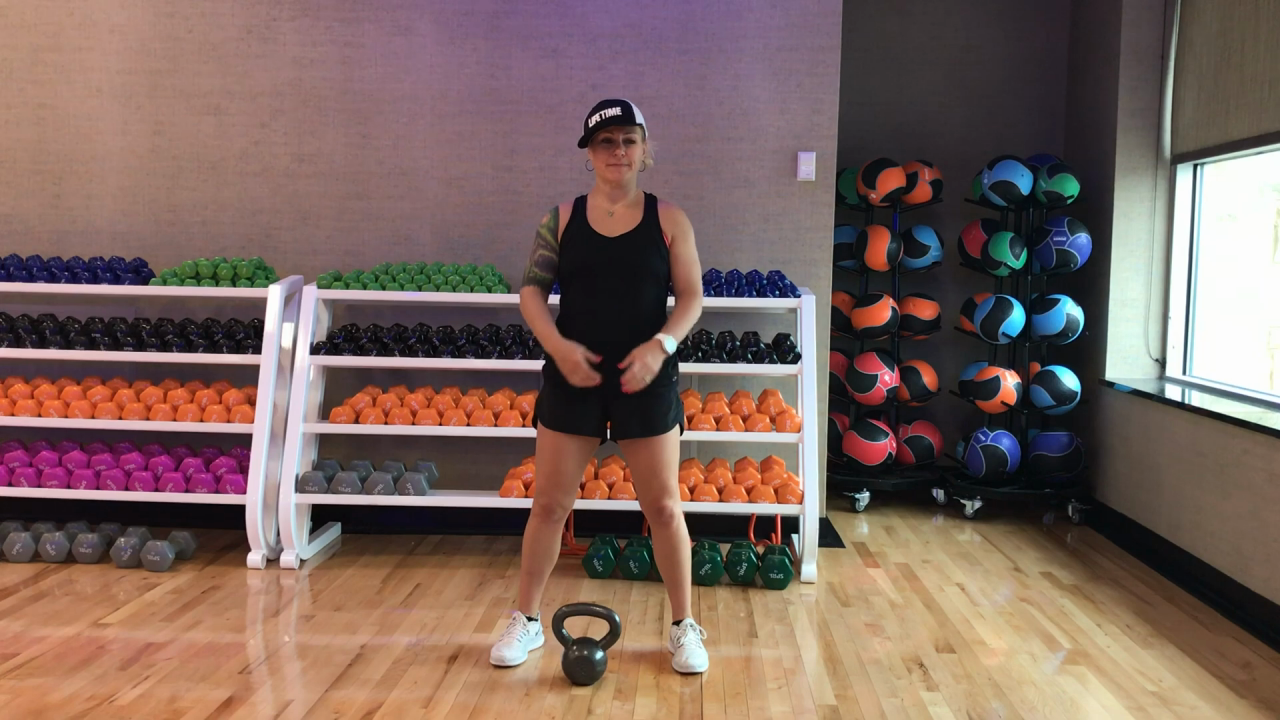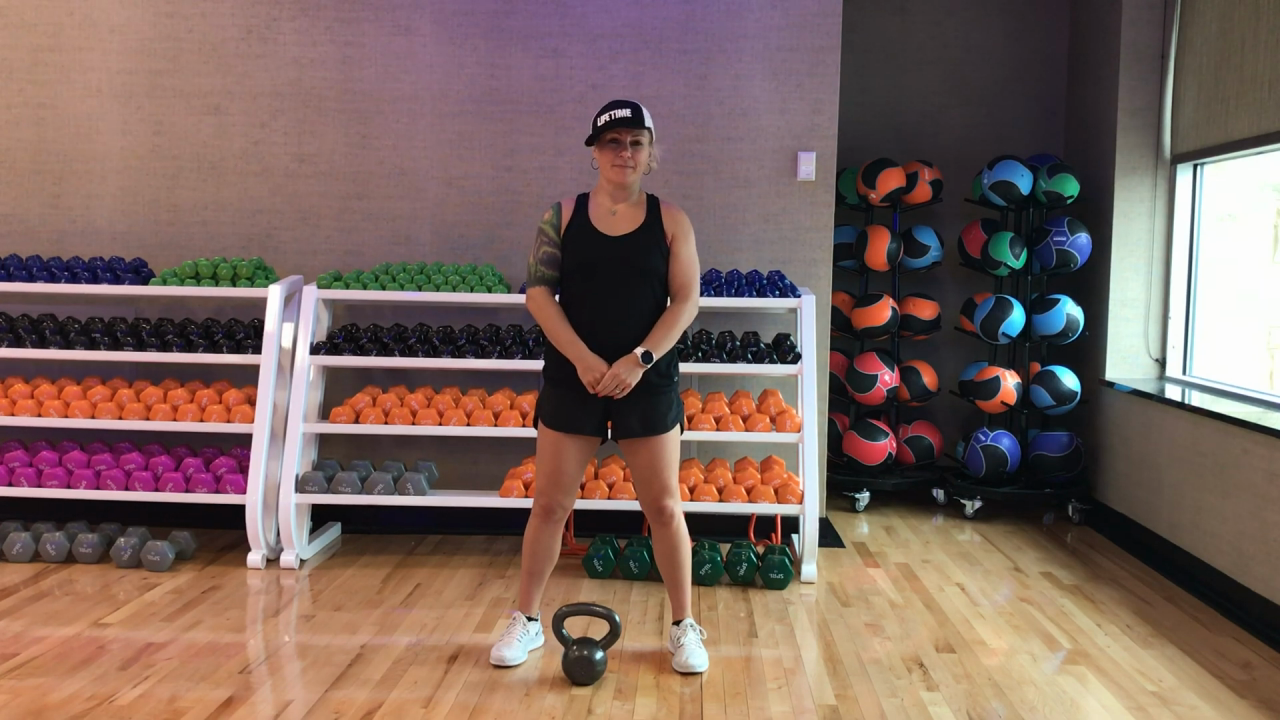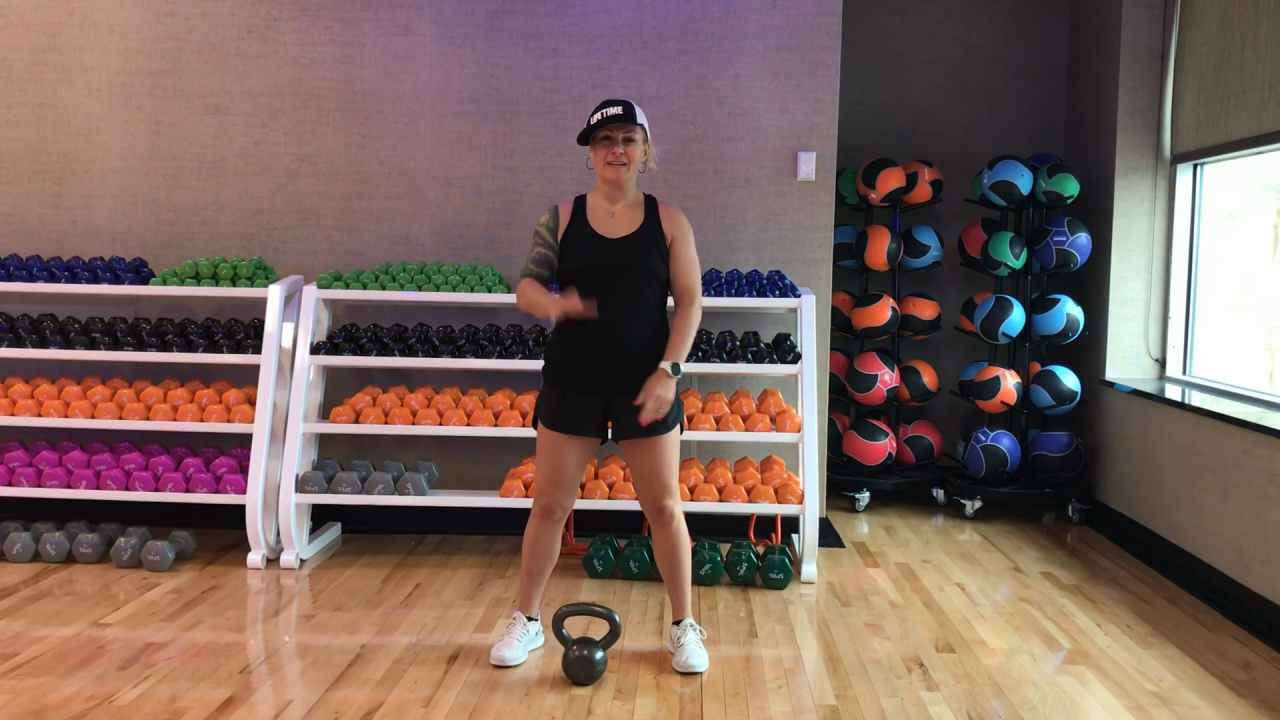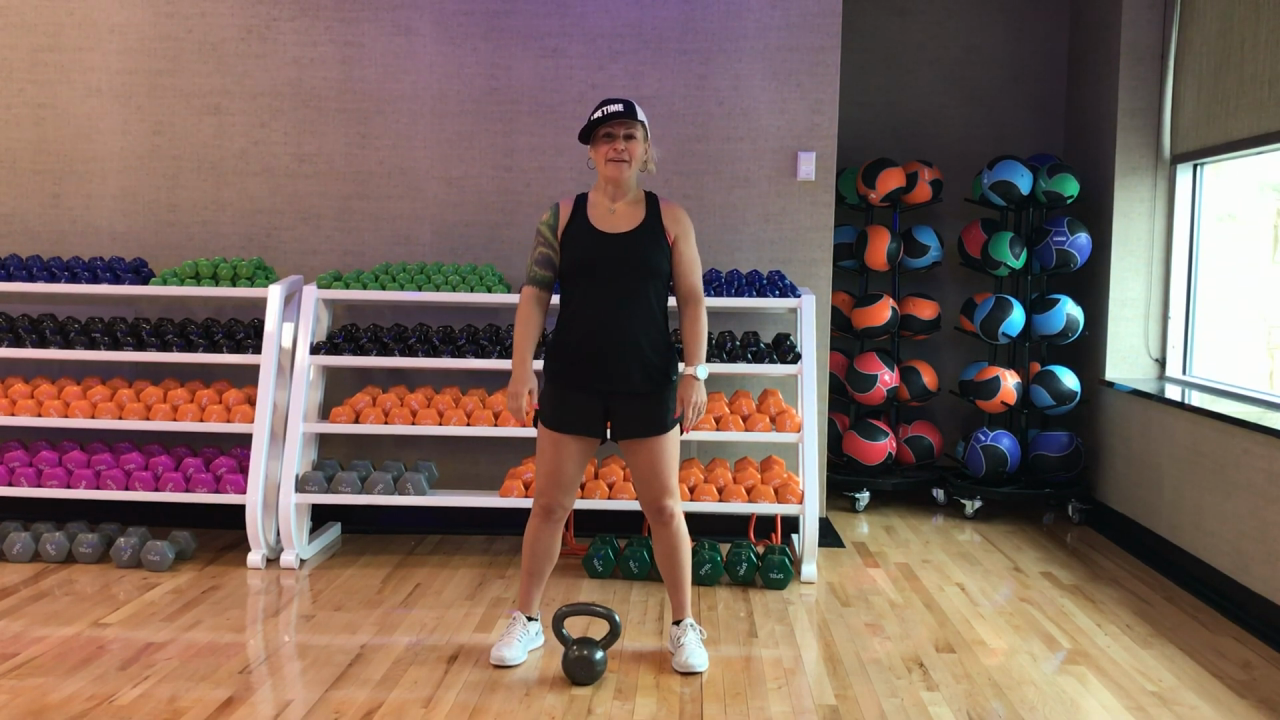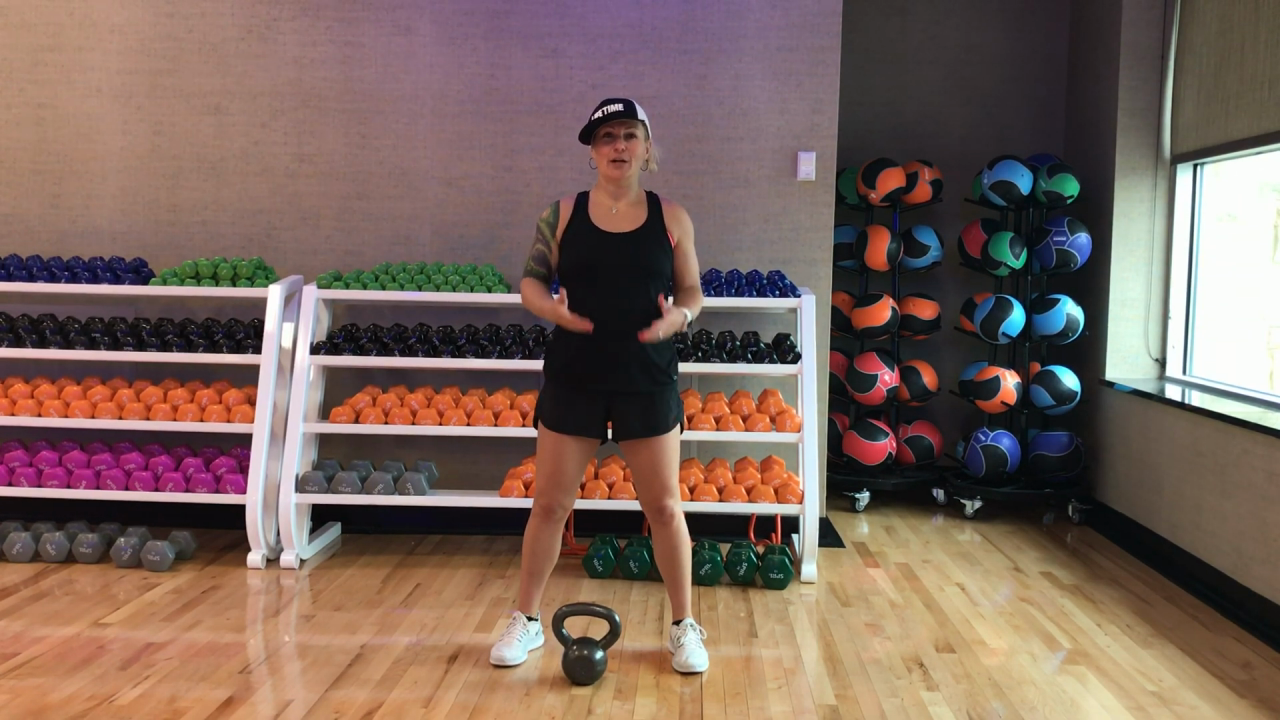
dt=1s
person 1, frame 1
left shoulder: (668, 219)
right shoulder: (562, 217)
left elbow: (690, 295)
right elbow: (532, 288)
left wrist: (659, 346)
right wrist: (557, 345)
left hip: (646, 380)
right hip: (571, 380)
left knee: (663, 506)
right knee: (549, 504)
left ankle: (684, 626)
right ankle: (526, 620)
person 1, frame 2
left shoulder: (670, 220)
right shoulder: (563, 215)
left elbow: (687, 299)
right elbow: (538, 291)
left wrist: (639, 360)
right wrist: (582, 358)
left hip: (648, 381)
right hip: (571, 380)
left knee: (664, 507)
right knee: (549, 504)
left ankle: (684, 626)
right ankle: (526, 620)
person 1, frame 3
left shoulder: (668, 220)
right shoulder: (561, 216)
left elbow: (689, 301)
right elbow: (526, 287)
left wrist: (667, 371)
right wrist: (552, 303)
left hip: (647, 383)
right hip: (572, 379)
left knee: (664, 507)
right knee: (549, 504)
left ankle: (684, 627)
right ankle: (526, 620)
person 1, frame 4
left shoulder: (669, 217)
right shoulder: (562, 215)
left elbow: (691, 300)
right elbow: (534, 293)
left wrist: (695, 372)
right wrist: (521, 368)
left hip: (648, 384)
right hip: (571, 383)
left knee: (664, 506)
right knee: (549, 504)
left ankle: (684, 626)
right ankle: (526, 620)
person 1, frame 5
left shoulder: (671, 217)
right shoulder: (562, 213)
left elbow: (692, 292)
right elbow: (530, 281)
left wrist: (679, 315)
right wrist: (551, 308)
left hip: (648, 381)
right hip: (572, 380)
left knee: (665, 506)
right knee: (549, 503)
left ankle: (684, 626)
right ankle: (526, 620)
